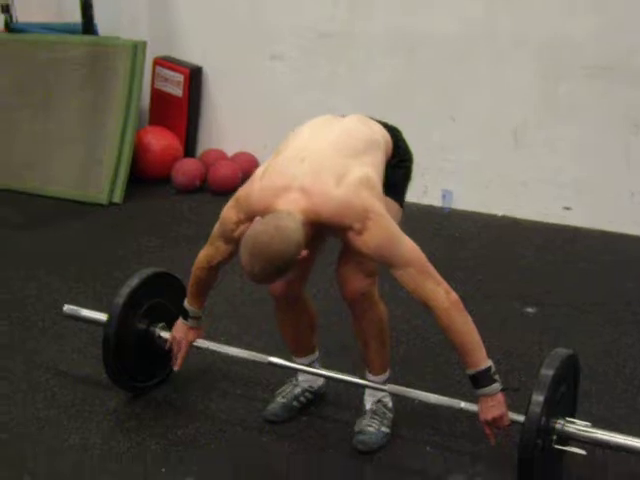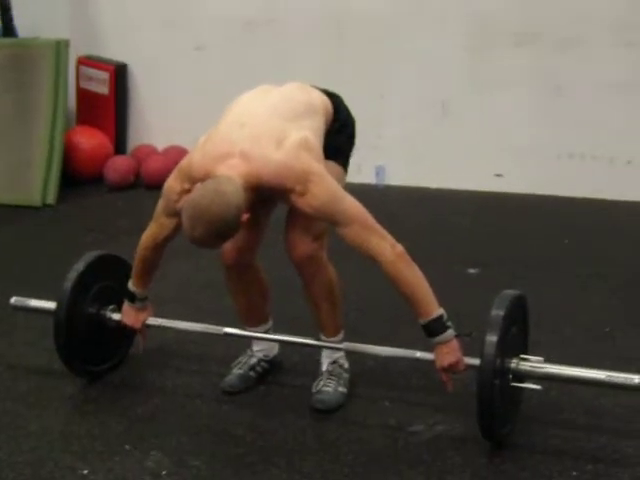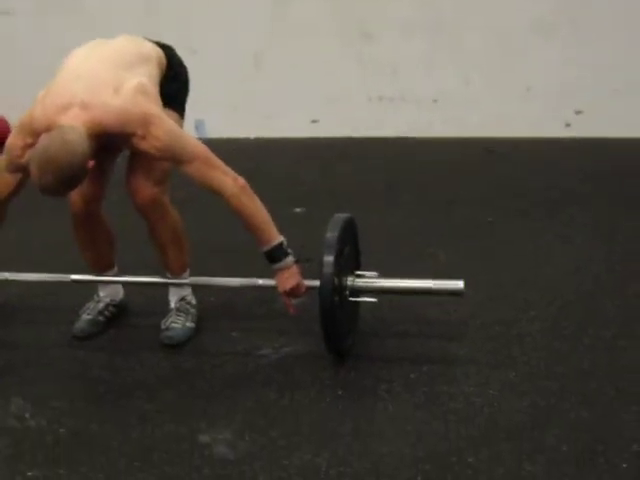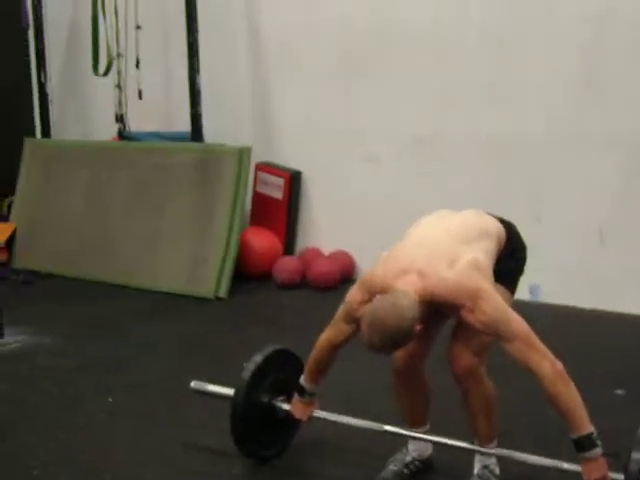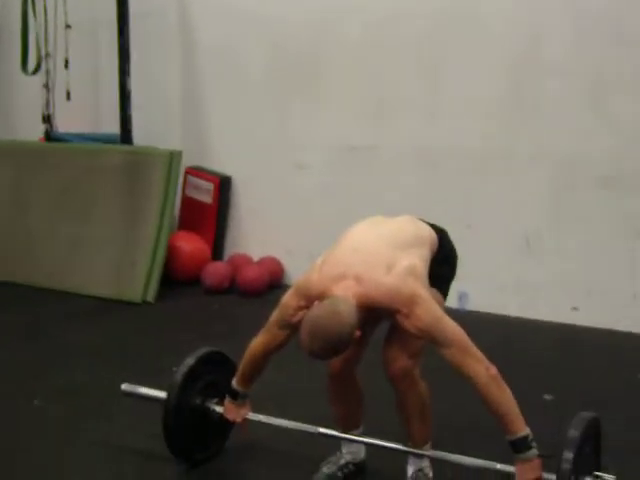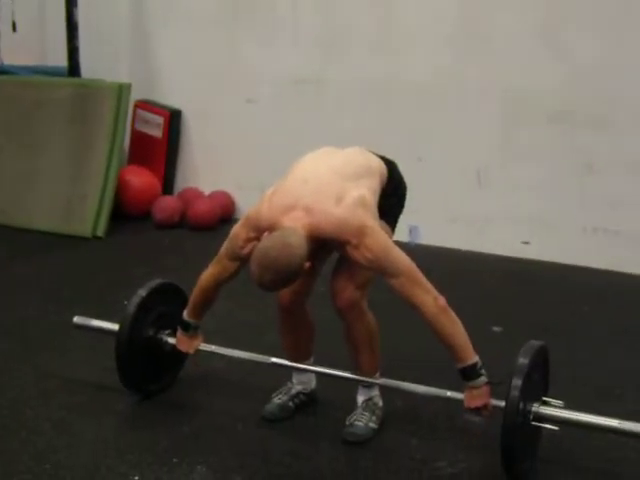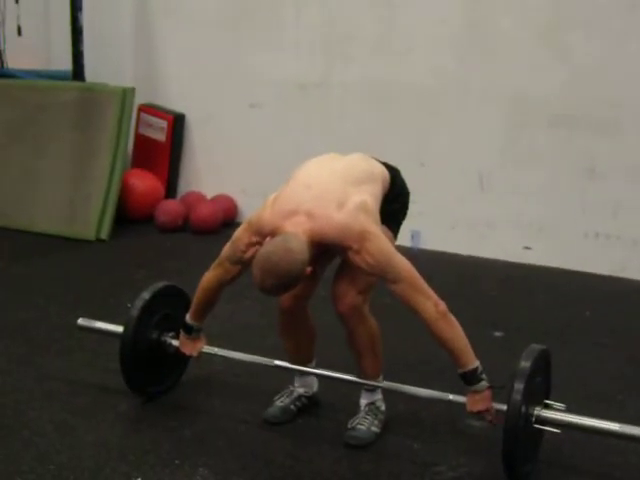
dt=0.7s
person 1, frame 1
left shoulder: (359, 217)
right shoulder: (246, 207)
left elbow: (441, 296)
right elbow: (209, 259)
left wrist: (487, 385)
right wrist: (190, 318)
left knee: (357, 286)
right knee: (284, 287)
left ankle: (378, 396)
right ankle: (307, 378)
person 1, frame 2
left shoulder: (300, 179)
right shoulder: (189, 176)
left elbow: (387, 249)
right elbow: (154, 237)
left wrist: (440, 333)
right wrist: (136, 299)
left knee: (304, 250)
right knee: (234, 255)
left ankle: (334, 357)
right ankle: (263, 348)
person 1, frame 3
left shoulder: (139, 123)
right shoulder: (33, 131)
left elbow: (229, 182)
left wrist: (280, 259)
left knee: (146, 194)
right knee: (80, 205)
left ankle: (182, 295)
right ankle: (109, 292)
person 1, frame 4
left shoulder: (473, 299)
right shoulder: (370, 289)
left elbow: (547, 366)
right elbow: (331, 338)
left wrist: (589, 449)
right wrist: (305, 394)
left knee: (464, 362)
right knee: (404, 362)
right ankle: (418, 448)
person 1, frame 5
left shoulder: (409, 304)
right shoulder: (306, 294)
left elbow: (483, 370)
right elbow: (264, 342)
left wrist: (524, 449)
right wrist: (237, 396)
left knee: (400, 364)
right knee: (339, 367)
right ankle: (351, 453)
person 1, frame 6
left shoulder: (357, 234)
right shoulder: (256, 225)
left elbow: (431, 301)
right elbow: (214, 274)
left wrist: (474, 376)
right wrist: (189, 326)
left knee: (347, 296)
right knee: (288, 299)
left ankle: (370, 396)
right ankle: (302, 383)
person 1, frame 7
left shoulder: (359, 240)
right shoulder: (258, 230)
left elbow: (432, 307)
right elbow: (215, 276)
left wrist: (475, 381)
right wrist: (191, 329)
left knee: (348, 301)
right knee: (289, 302)
left ankle: (373, 400)
right ankle: (304, 386)
